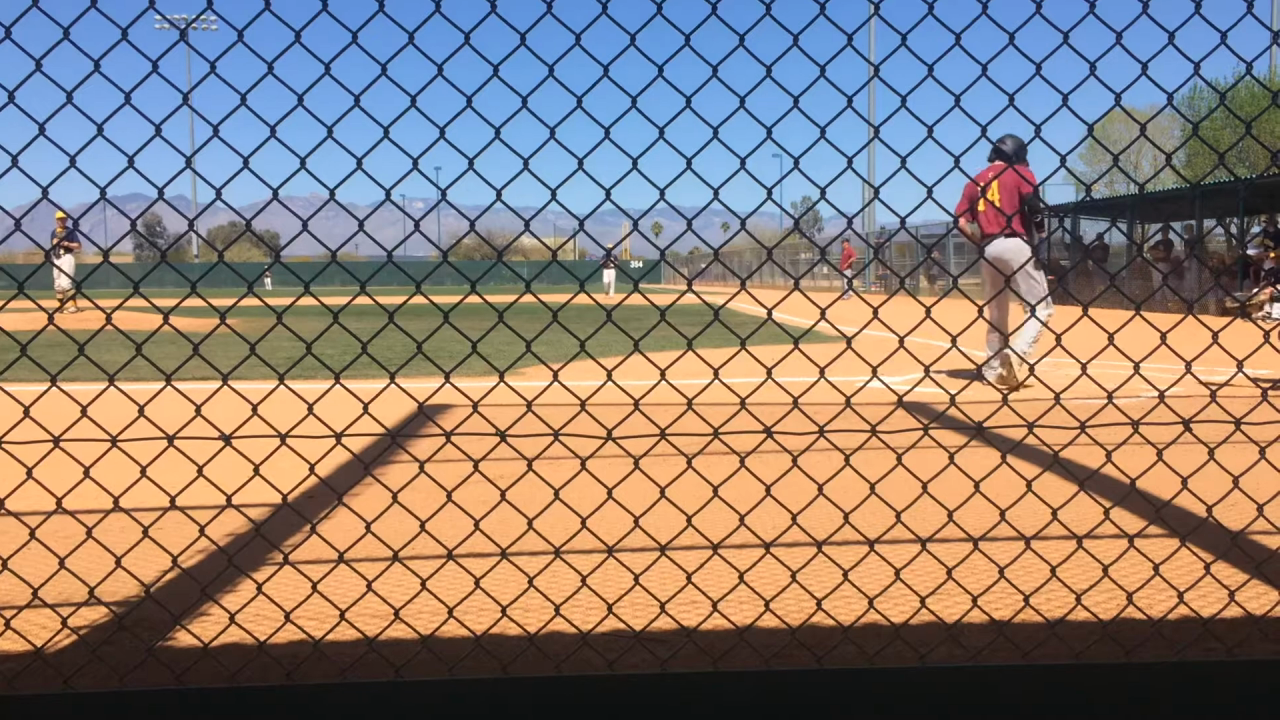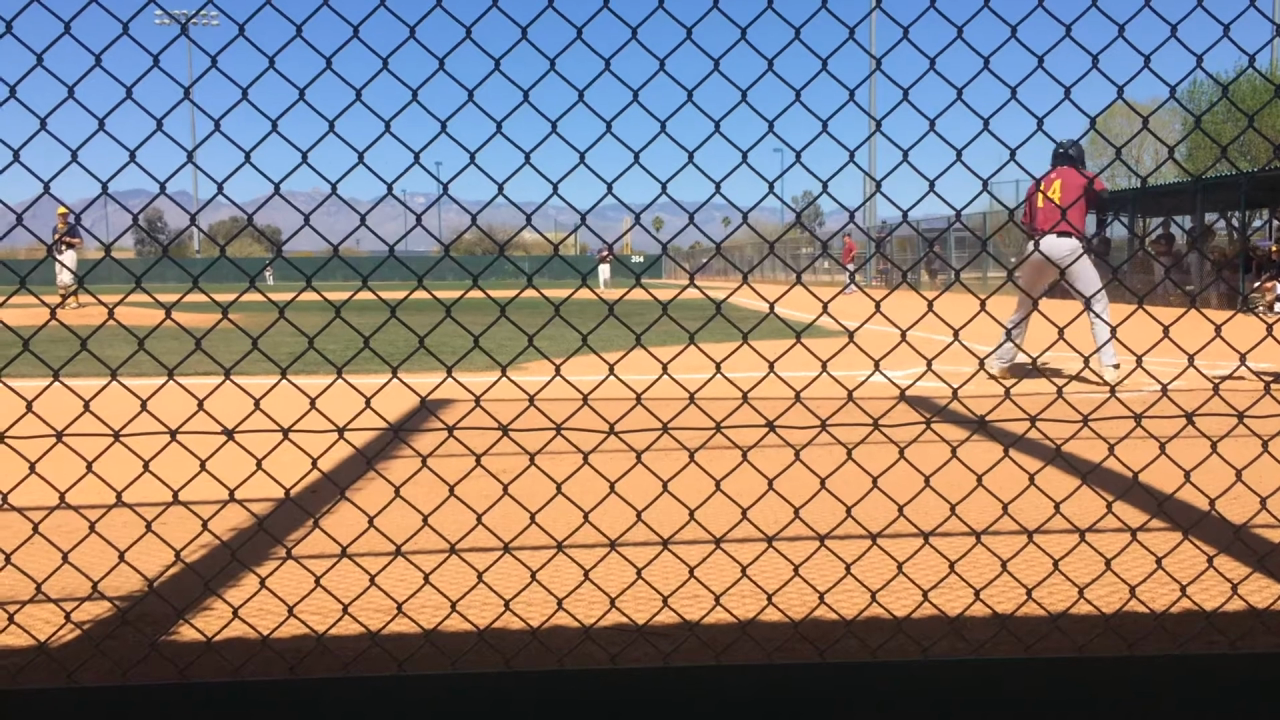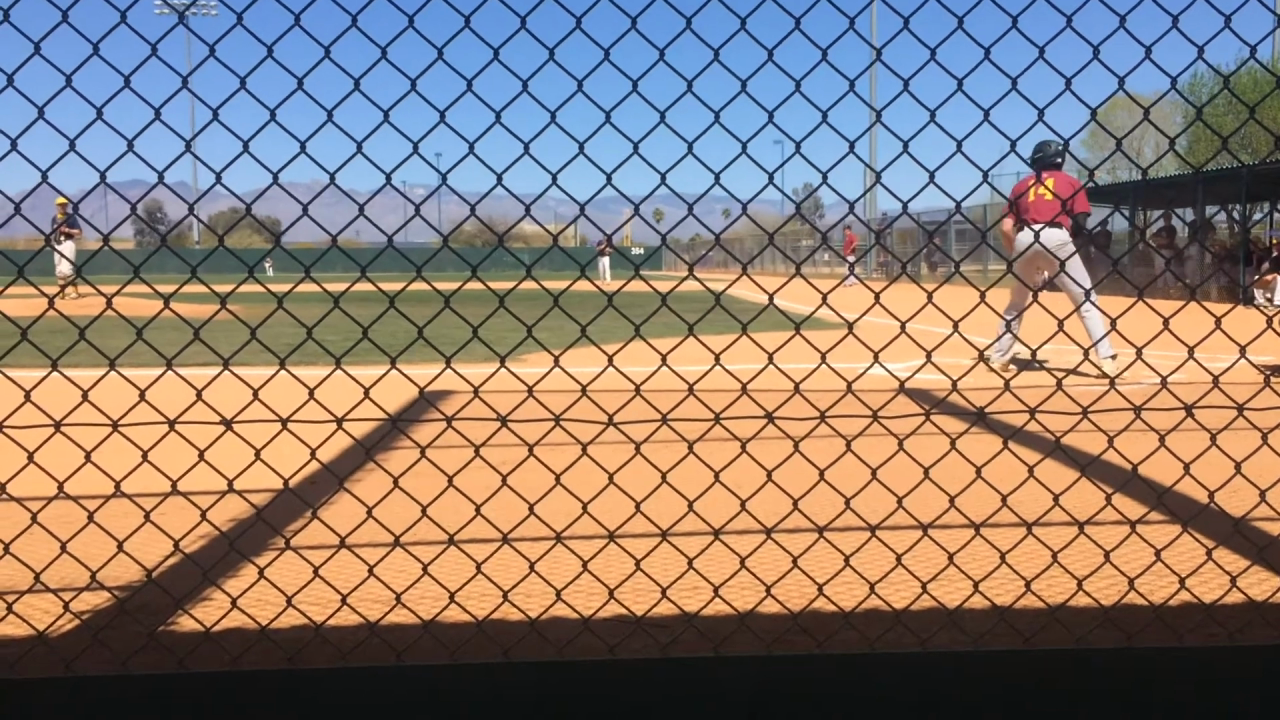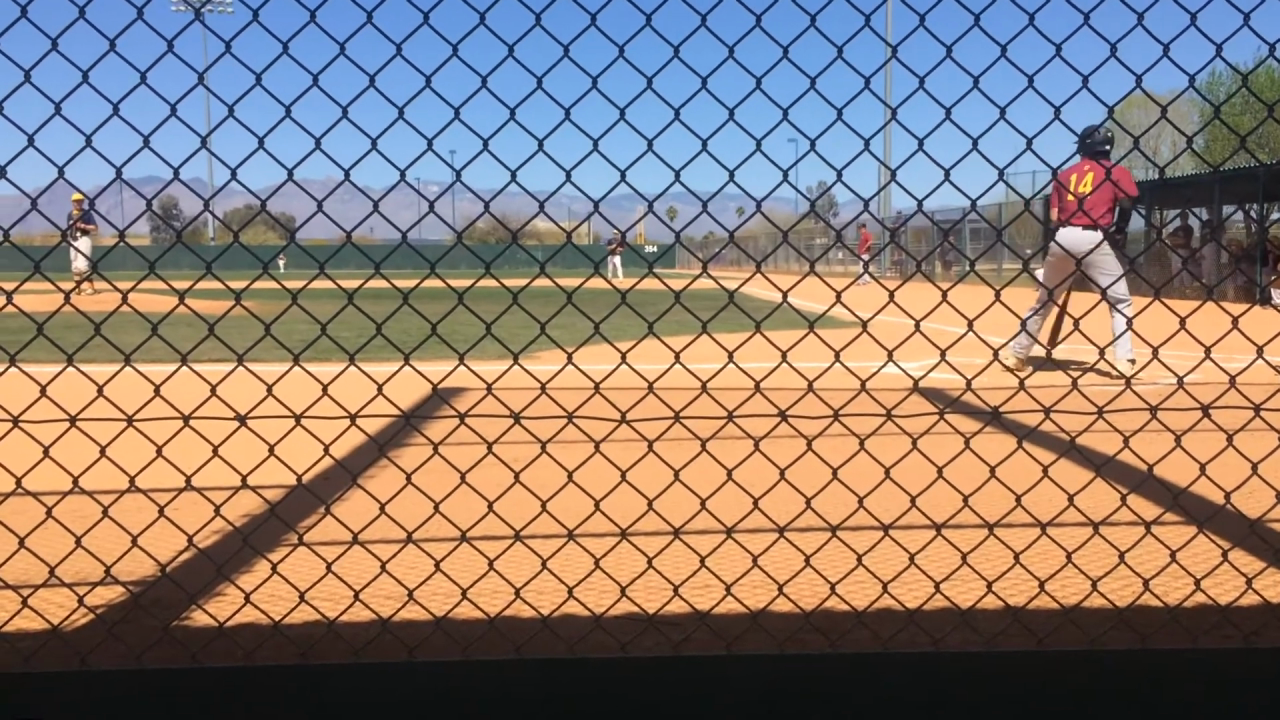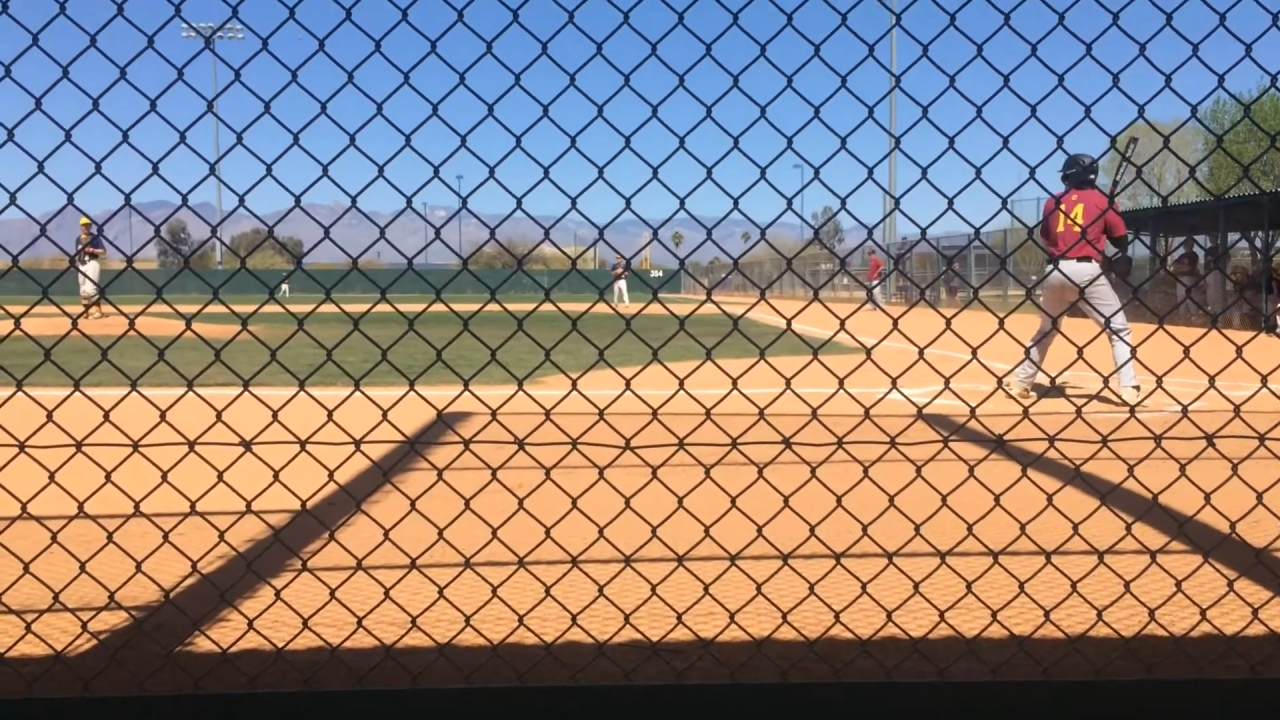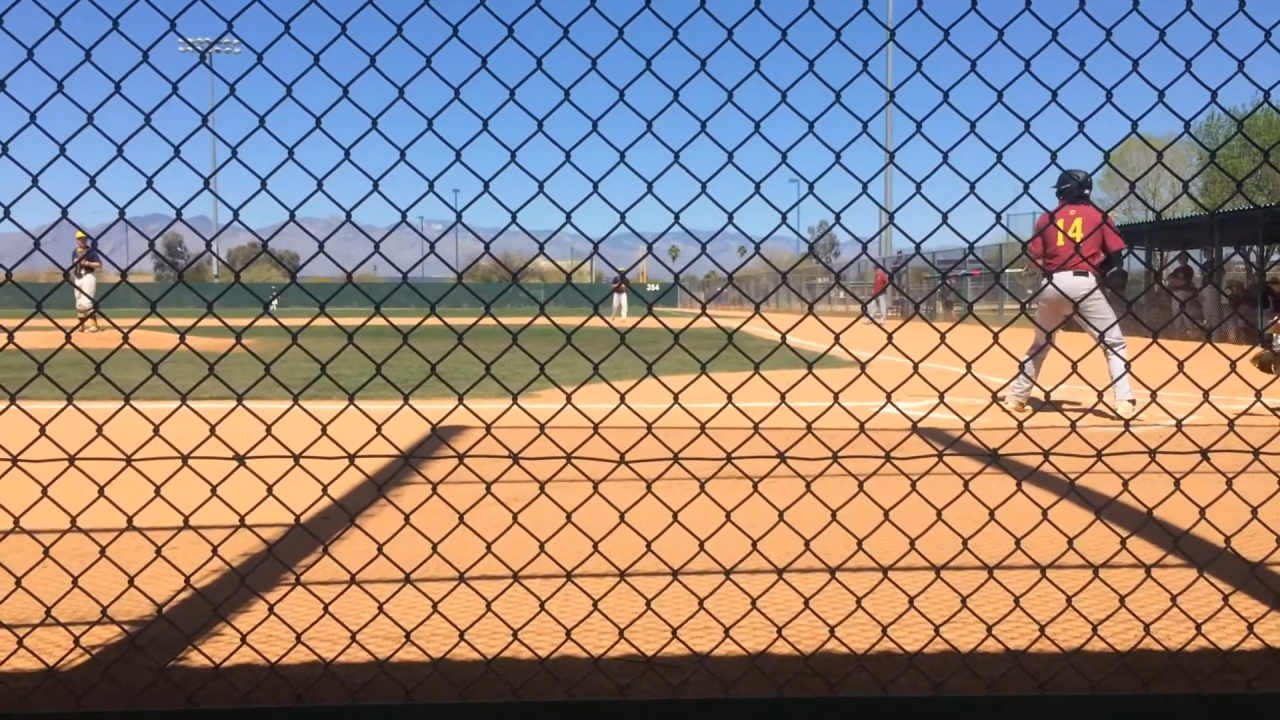
dt=0.7s
person 1, frame 1
left shoulder: (975, 181)
right shoulder: (1021, 174)
left elbow: (961, 222)
right elbow: (1034, 203)
right wrist: (1041, 232)
left hip: (989, 250)
right hip: (1016, 246)
left knee: (996, 314)
right knee: (1041, 308)
left ankle: (993, 371)
right ankle: (1017, 354)
person 1, frame 2
left shoulder: (1037, 183)
right shoulder: (1083, 176)
left elbow: (1027, 226)
right elbow: (1102, 195)
right wrist: (1101, 231)
left hip: (1036, 246)
right hip: (1068, 245)
left knee: (1023, 308)
right knee: (1098, 305)
left ankle: (999, 364)
right ankle: (1109, 368)
person 1, frame 3
left shoulder: (1022, 184)
right shoulder: (1072, 182)
left elbow: (1006, 227)
right elbow: (1080, 222)
left wrist: (1013, 256)
left hip: (1023, 239)
right hip: (1056, 238)
left knee: (1017, 302)
right knee: (1086, 299)
left ankle: (999, 358)
right ankle: (1107, 359)
person 1, frame 4
left shoulder: (1065, 174)
right shoulder: (1117, 171)
left elbow: (1053, 216)
right elbow: (1126, 203)
right wrist: (1117, 229)
left hip: (1062, 238)
right hip: (1092, 239)
left knee: (1044, 301)
right knee: (1121, 301)
left ankle: (1016, 355)
right ankle: (1124, 361)
person 1, frame 5
left shoulder: (1053, 203)
right shoulder: (1103, 201)
left elbow: (1045, 242)
right elbow: (1121, 242)
left hip: (1055, 271)
right hip: (1086, 270)
left knee: (1046, 330)
right knee: (1119, 329)
left ankle: (1019, 384)
right ankle: (1129, 388)
person 1, frame 6
left shoulder: (1047, 218)
right shoulder: (1098, 216)
left elbow: (1037, 261)
right elbow: (1115, 255)
left hip: (1052, 284)
right hip: (1084, 283)
left knee: (1040, 344)
right knee: (1114, 343)
left ankle: (1015, 397)
right ankle: (1124, 402)
